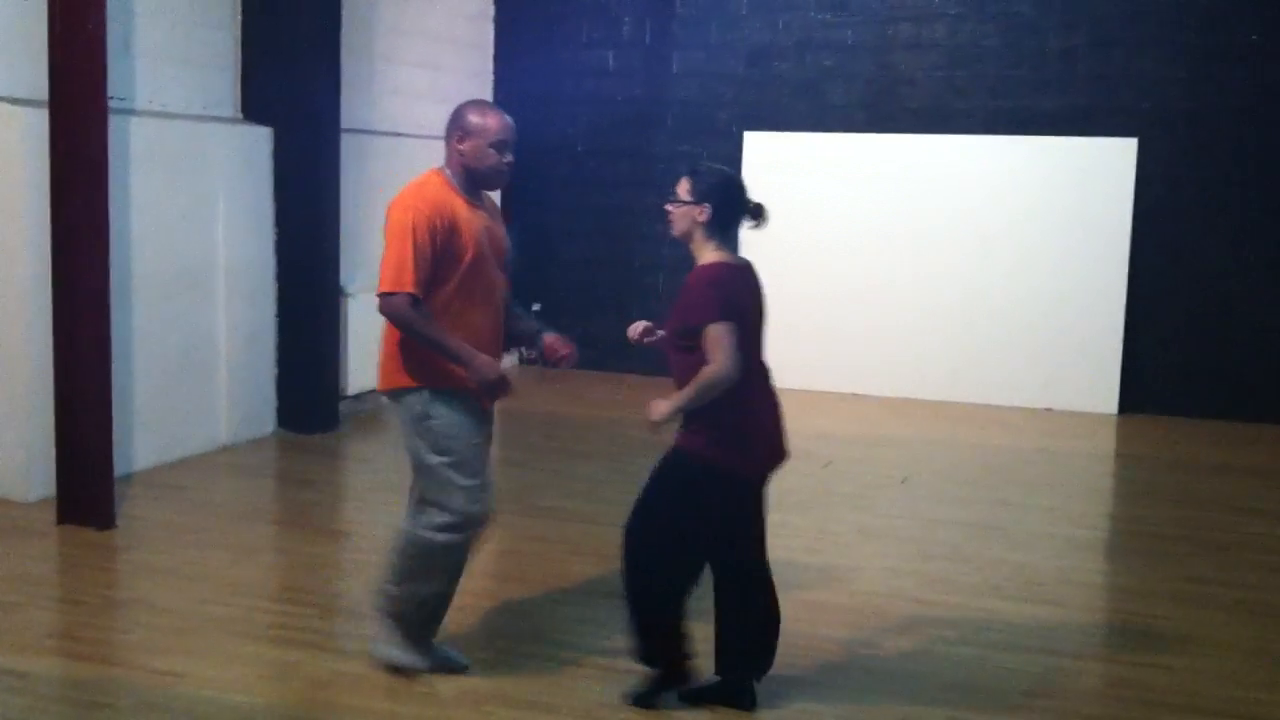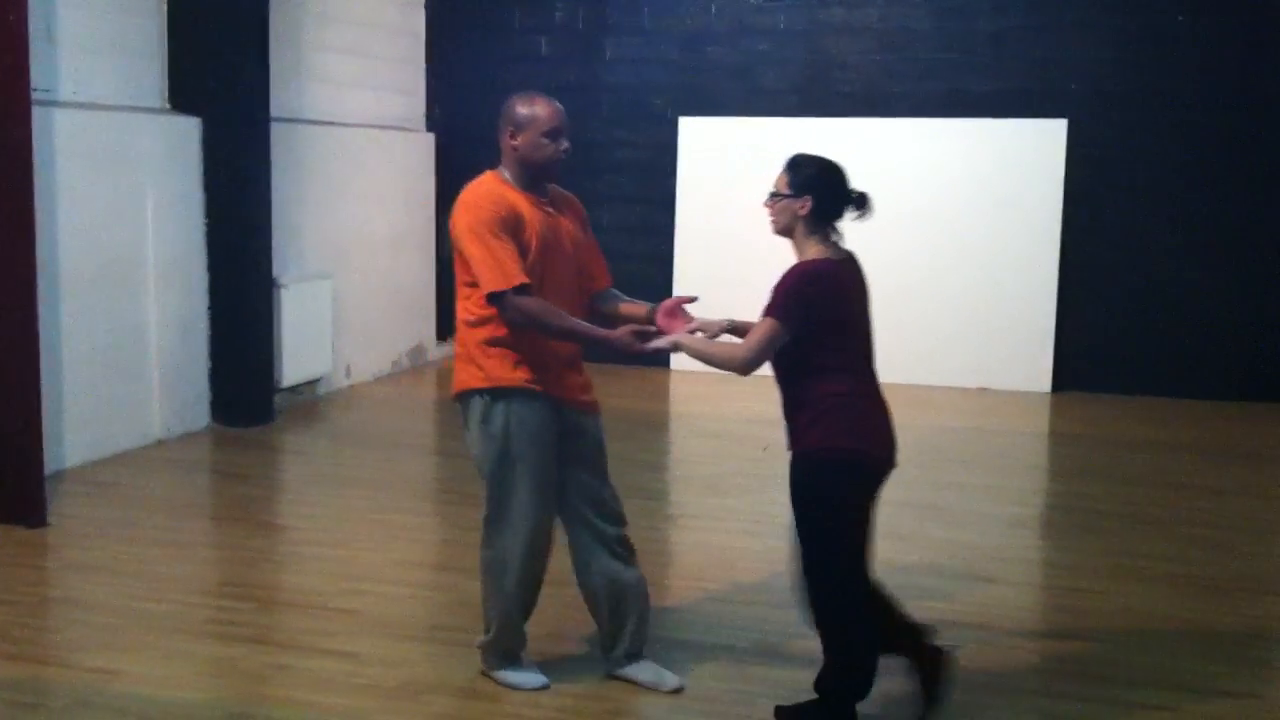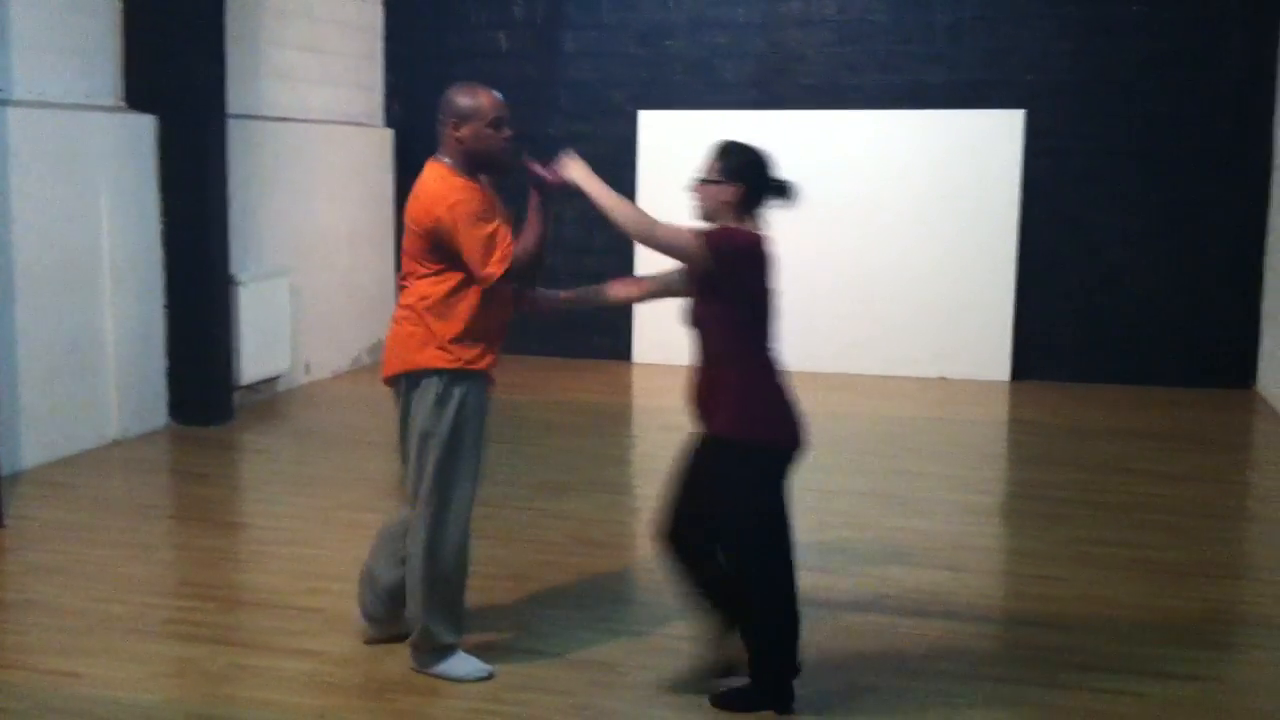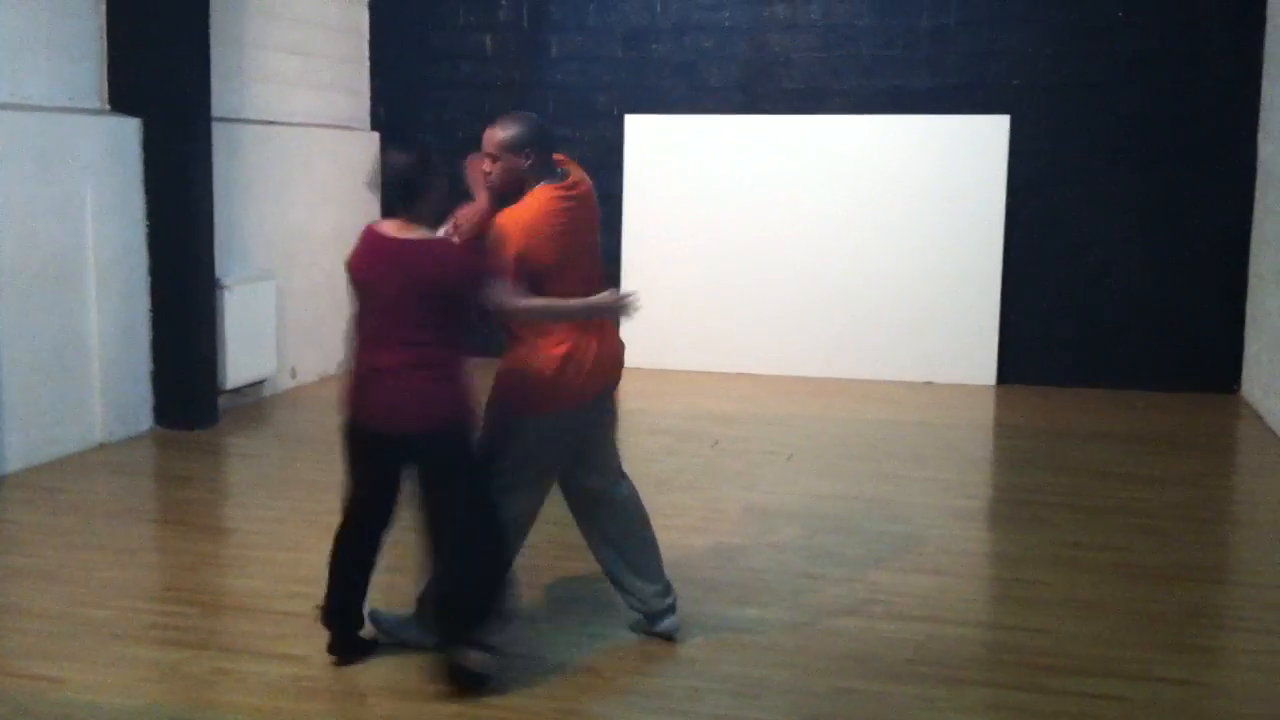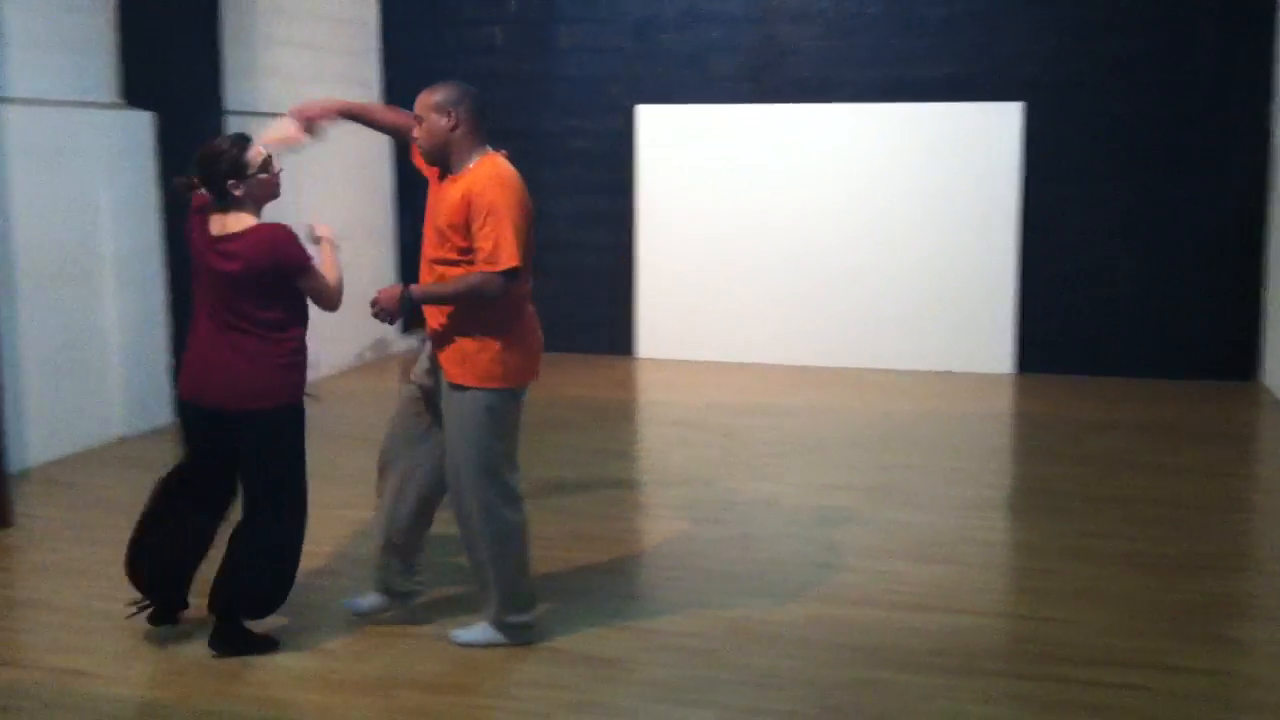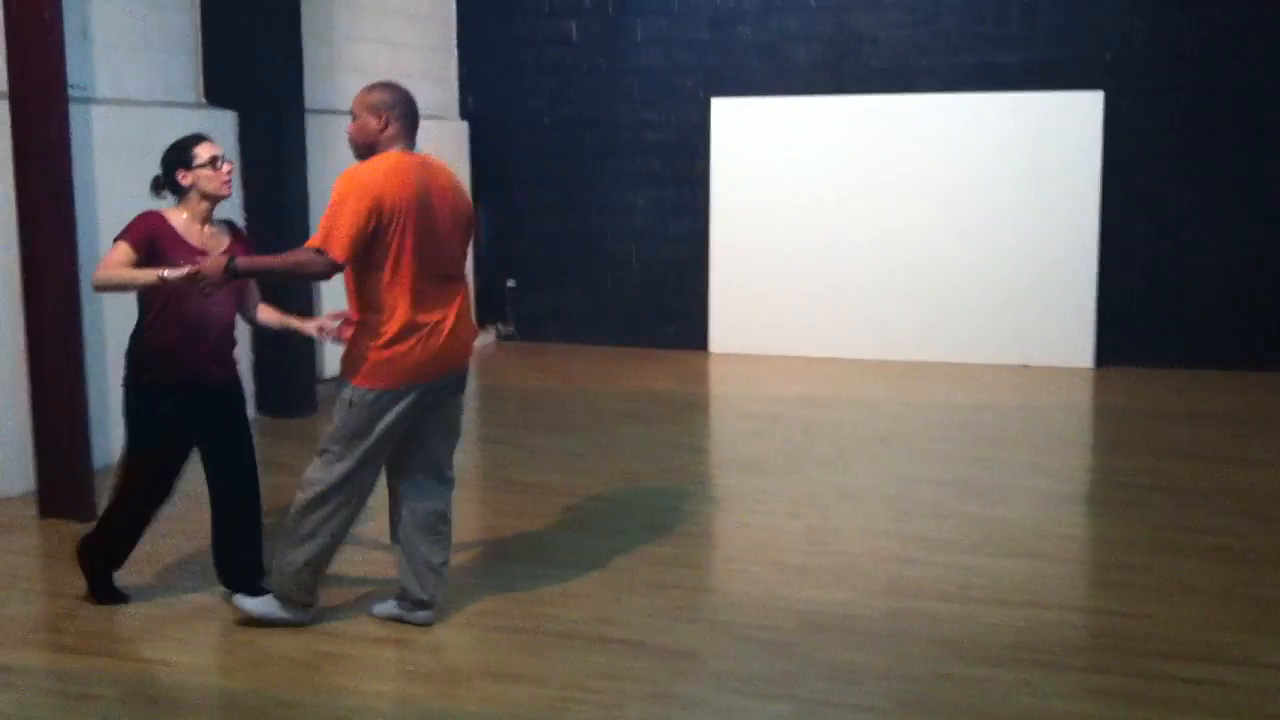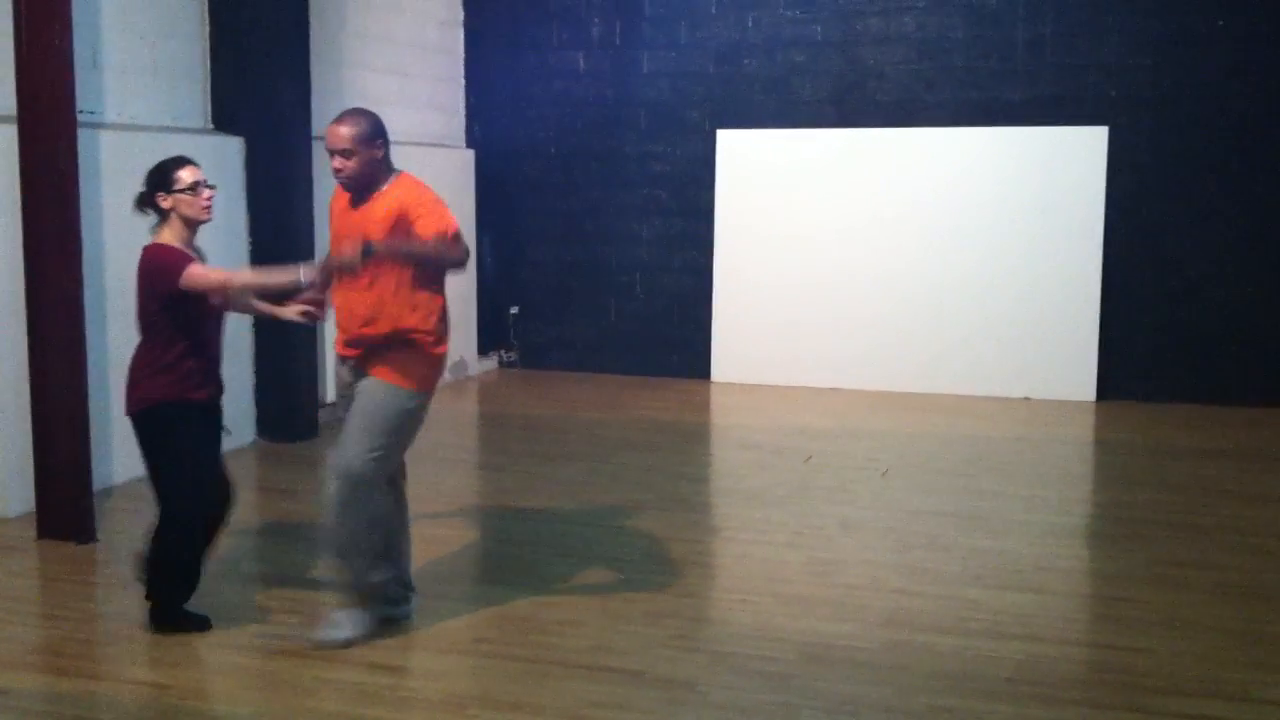
dt=0.7s
person 1, frame 1
left shoulder: (486, 208)
right shoulder: (421, 205)
right elbow: (396, 303)
left wrist: (539, 335)
right wrist: (469, 360)
left hip: (471, 385)
right hip: (429, 382)
left knee: (437, 506)
right knee: (459, 508)
left ankle: (416, 632)
right ankle: (398, 616)
person 1, frame 2
left shoulder: (567, 207)
right shoulder: (484, 204)
left elbow: (596, 290)
right elbow: (514, 303)
left wrist: (648, 313)
right wrist: (605, 337)
left hip: (567, 385)
right hip: (504, 386)
left knee: (599, 518)
right knee: (518, 522)
left ankle: (626, 649)
right ankle: (503, 653)
person 1, frame 3
left shoulder: (472, 182)
right shoulder: (450, 195)
right elbow: (510, 266)
right wrist: (540, 198)
left hip: (460, 364)
right hip: (440, 366)
left knee: (441, 499)
right knee: (444, 505)
left ankle: (385, 604)
right ankle: (434, 645)
person 1, frame 4
left shoulder: (516, 226)
right shoulder: (575, 181)
right wrist: (483, 199)
left hip: (541, 379)
right hip: (596, 367)
left knee: (494, 501)
right knee: (604, 487)
left ankle: (430, 620)
right ankle: (657, 606)
person 1, frame 5
left shoulder: (494, 183)
right shoulder: (445, 163)
left elbow: (500, 280)
right elbow: (399, 122)
left wrist: (411, 295)
right wrist: (338, 109)
left hip: (486, 359)
right hip: (447, 351)
left knee: (482, 487)
right knee: (403, 461)
left ankle: (510, 618)
right ankle: (395, 582)
person 1, frame 6
left shoulder: (364, 182)
right shoulder: (448, 182)
left elbow: (320, 261)
left wrist: (235, 266)
left hip: (390, 359)
right hip: (448, 354)
left knee: (336, 475)
right knee: (425, 476)
left ankle: (292, 594)
right ankle: (420, 596)
person 1, frame 7
left shoulder: (412, 198)
right shoulder: (341, 200)
left elbow: (453, 252)
left wrist: (369, 249)
right wrist: (327, 283)
left hip: (402, 360)
right hip: (354, 359)
left knee: (355, 470)
right knee: (378, 475)
left ankle: (366, 597)
right ankle: (390, 594)
person 2, frame 1
left shoulder: (708, 280)
right shoulder: (737, 273)
left elbow: (724, 369)
left wrist: (672, 406)
right wrist: (662, 336)
left hip: (717, 443)
right hip: (749, 439)
left knee: (650, 541)
right knee: (737, 560)
left ankle: (668, 663)
right ankle: (738, 678)
person 2, frame 2
left shoulder: (806, 278)
right shoulder: (839, 266)
left elbow: (744, 359)
left wrist: (681, 340)
right wrist: (729, 325)
left hip: (831, 443)
right hip: (860, 436)
left knee: (829, 570)
right knee: (836, 565)
right ankle: (914, 648)
person 2, frame 3
left shoulder: (735, 248)
right shoulder: (724, 253)
left elbow: (643, 229)
right elbow: (645, 287)
left wrist: (580, 175)
right wrist: (566, 297)
left hip: (750, 428)
right hip: (735, 426)
left knee: (752, 550)
right knee: (687, 535)
right ankle: (743, 624)
person 2, frame 4
left shoulder: (369, 244)
right shoulder: (445, 256)
right elbow: (519, 308)
right wrist: (595, 304)
left hip: (372, 408)
right hip: (430, 412)
left knee: (364, 519)
right knee: (463, 527)
left ankle: (342, 630)
right ankle: (462, 646)
person 2, frame 5
left shoulder: (202, 224)
right shoulder: (278, 241)
left elbow: (197, 184)
right elbow: (330, 298)
left wrist: (272, 142)
right wrist: (326, 245)
left hip: (201, 391)
right hip: (267, 397)
left knee: (193, 490)
right knee: (274, 508)
left ankle: (163, 594)
right ankle: (229, 619)
person 2, frame 6
left shoulder: (233, 237)
right shoulder: (152, 227)
left elbow: (252, 307)
right elbow: (103, 277)
left wrist: (302, 324)
right wrist: (168, 275)
left hip: (216, 380)
right hip: (157, 380)
left knee: (236, 478)
right knee: (148, 481)
left ankle: (244, 577)
right ankle: (98, 565)
person 2, frame 7
left shoulder: (190, 253)
right shoulder: (161, 258)
left elbow: (225, 296)
right elbow: (228, 282)
left wrist: (282, 309)
right wrist: (303, 275)
left hip: (197, 397)
right hip: (164, 402)
left knee: (201, 501)
right knee: (197, 499)
left ankle: (168, 600)
right ankle: (164, 599)
